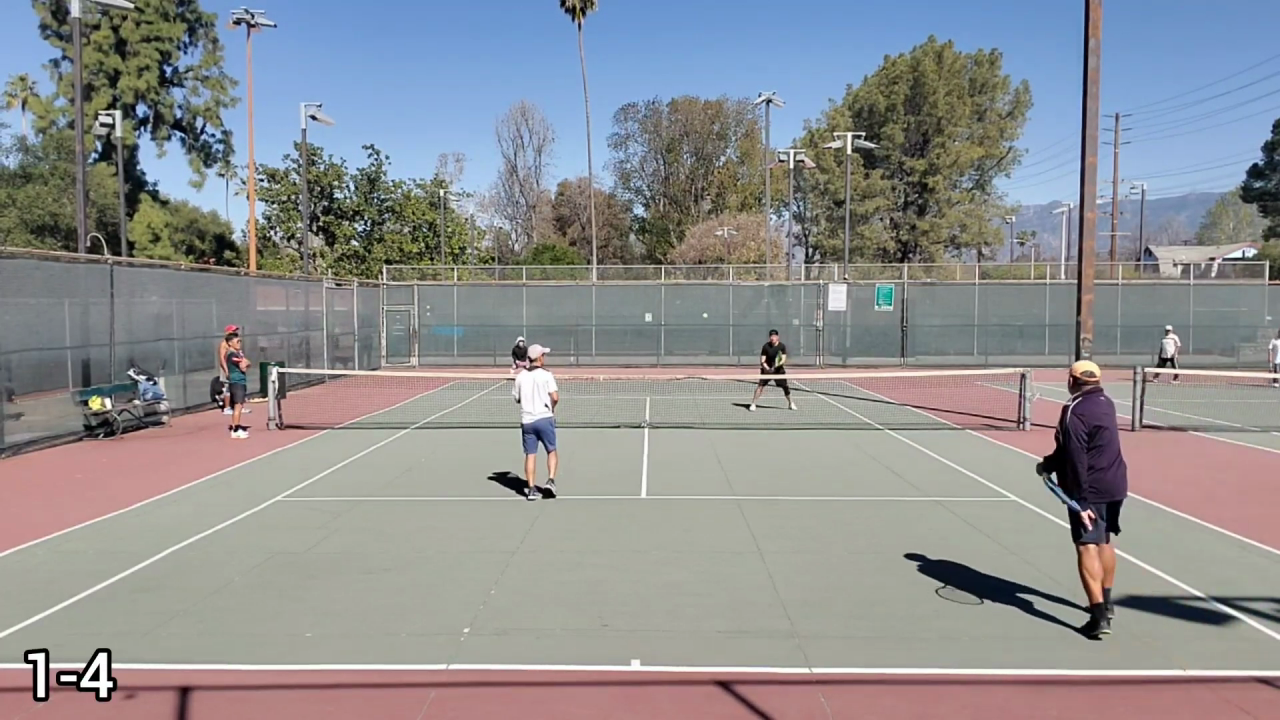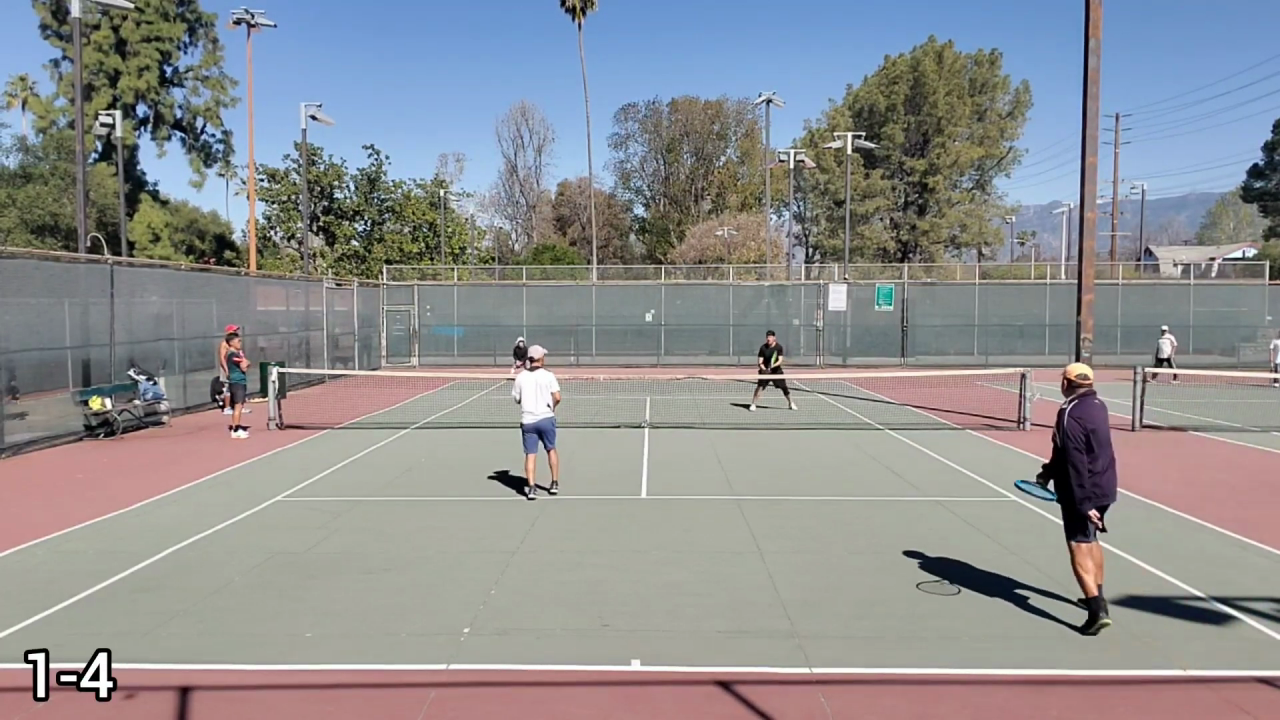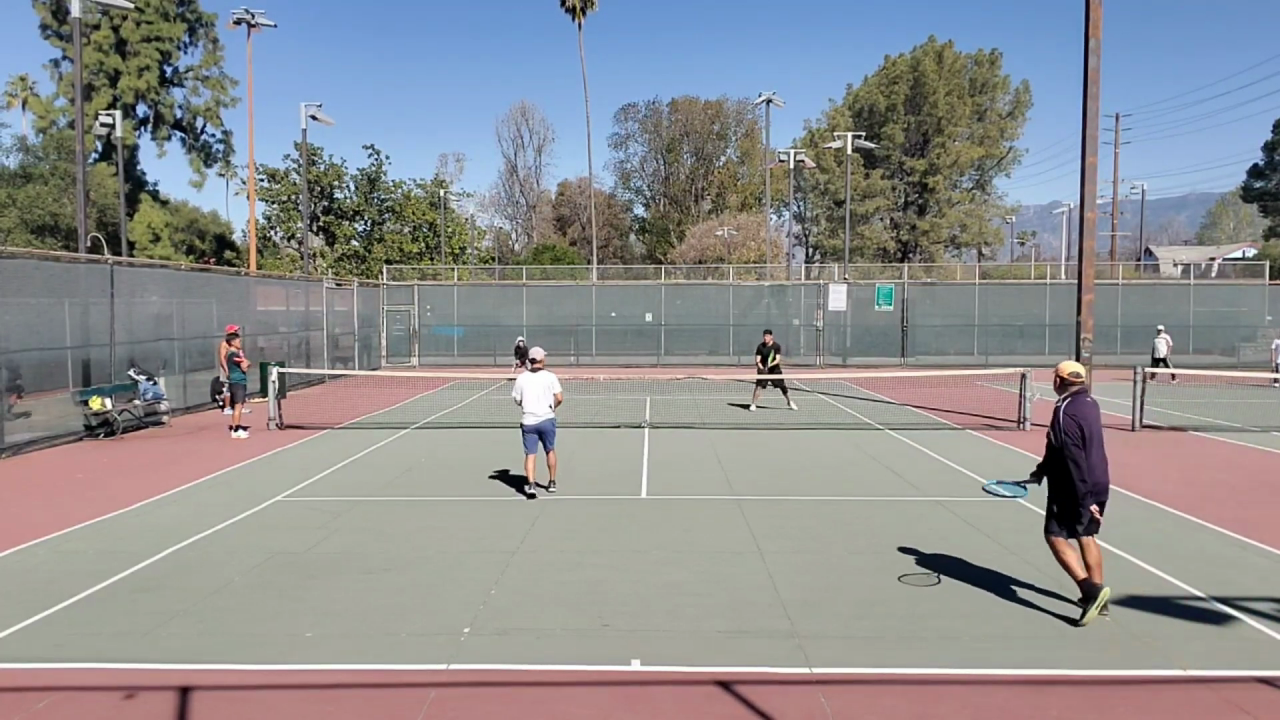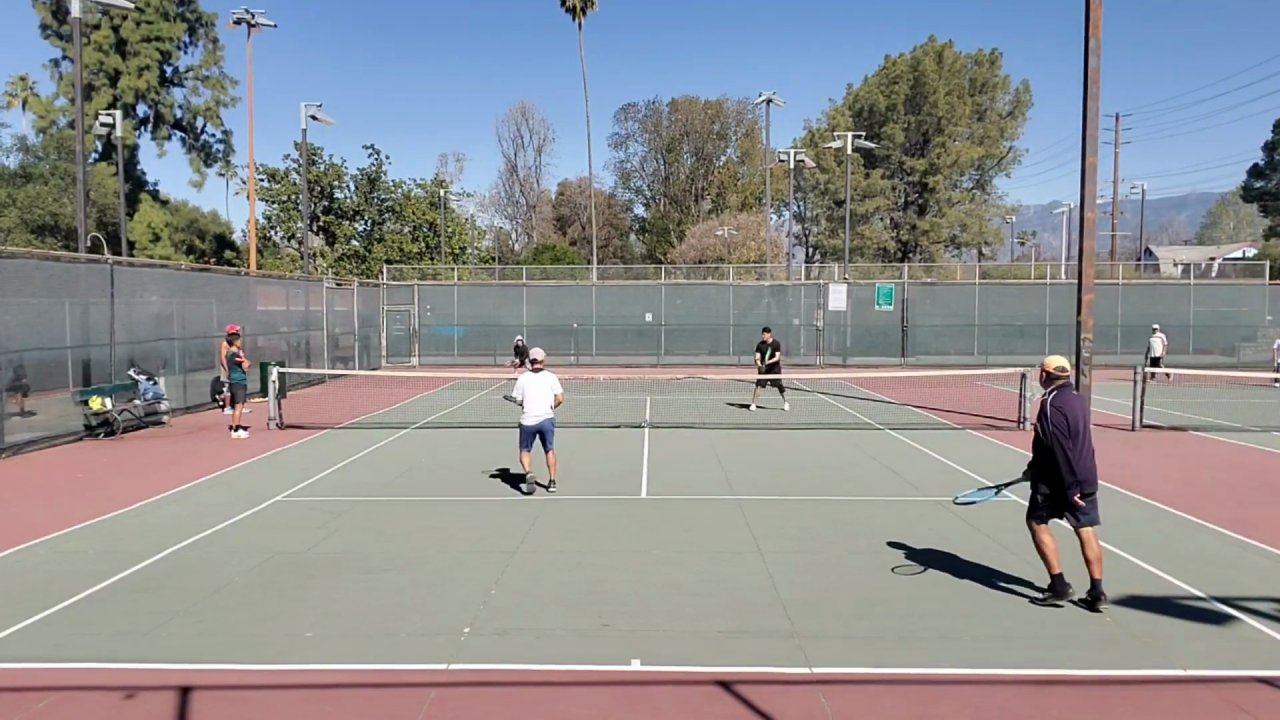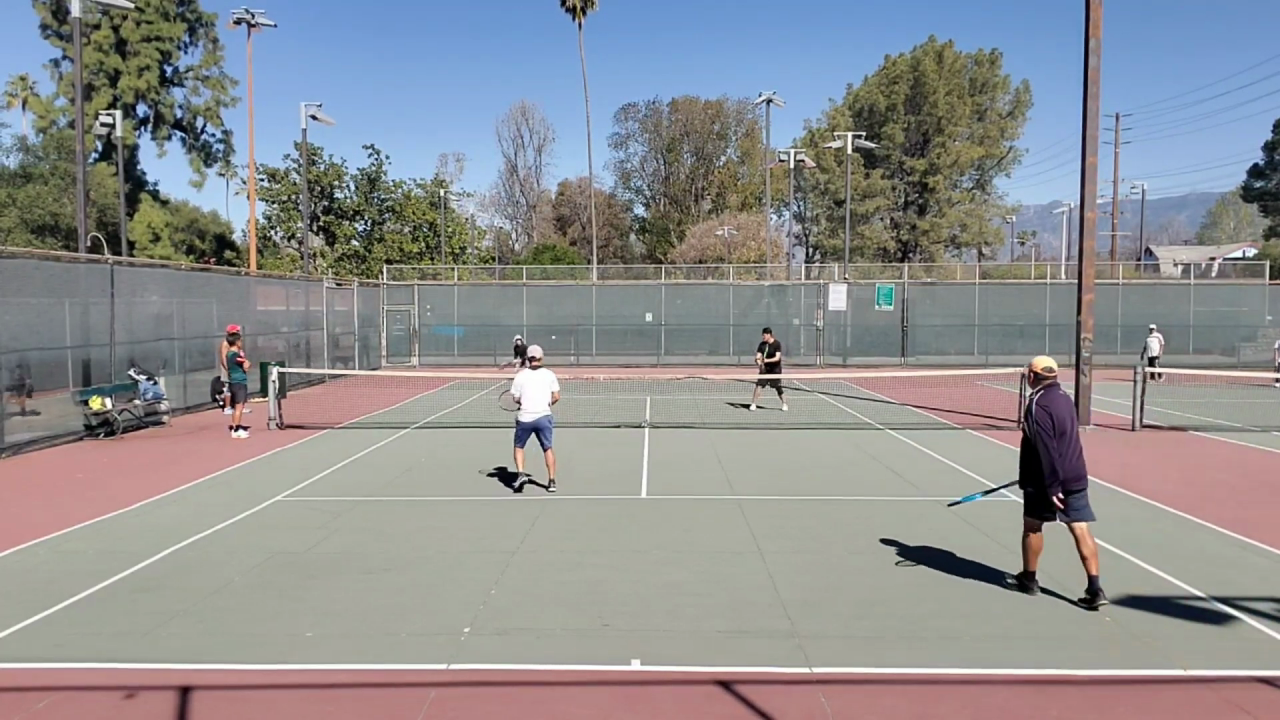
dt=0.1s
person 1, frame 1
left shoulder: (1074, 411)
right shoulder: (1106, 404)
left elbow: (1076, 459)
left wrist: (1079, 501)
right wrist: (1050, 462)
left hip: (1089, 490)
right hip: (1114, 486)
left knee: (1087, 547)
right knee: (1103, 542)
left ankle: (1100, 616)
right ankle: (1105, 602)
person 1, frame 2
left shoulder: (1071, 413)
right shoulder: (1097, 406)
left elbow: (1076, 463)
left wrist: (1082, 503)
right wrist: (1049, 470)
left hip: (1082, 492)
right hip: (1105, 488)
left knee: (1078, 547)
right knee: (1089, 541)
left ankle: (1096, 608)
right ankle: (1097, 603)
person 1, frame 3
left shoulder: (1065, 411)
right shoulder: (1089, 404)
left elbow: (1073, 459)
left wrist: (1083, 498)
right wrist: (1042, 470)
left hip: (1074, 490)
right hip: (1098, 485)
left knee: (1057, 538)
right knee: (1087, 537)
left ankle: (1091, 591)
right ankle: (1094, 594)
person 1, frame 4
left shoulder: (1051, 404)
right shoulder: (1077, 399)
left elbow: (1060, 450)
left wrist: (1069, 488)
right wrist: (1035, 464)
left hip: (1058, 481)
right hip: (1086, 478)
left knee: (1038, 525)
right knee: (1087, 532)
left ankle: (1059, 584)
right ankle: (1097, 593)
person 1, frame 5
left shoulder: (1038, 404)
right shoulder: (1064, 398)
left elbow: (1045, 449)
left wrist: (1051, 486)
left hip: (1045, 480)
right hip: (1076, 475)
left knee: (1033, 525)
right knee: (1081, 529)
left ankle: (1029, 579)
right ankle: (1094, 589)
